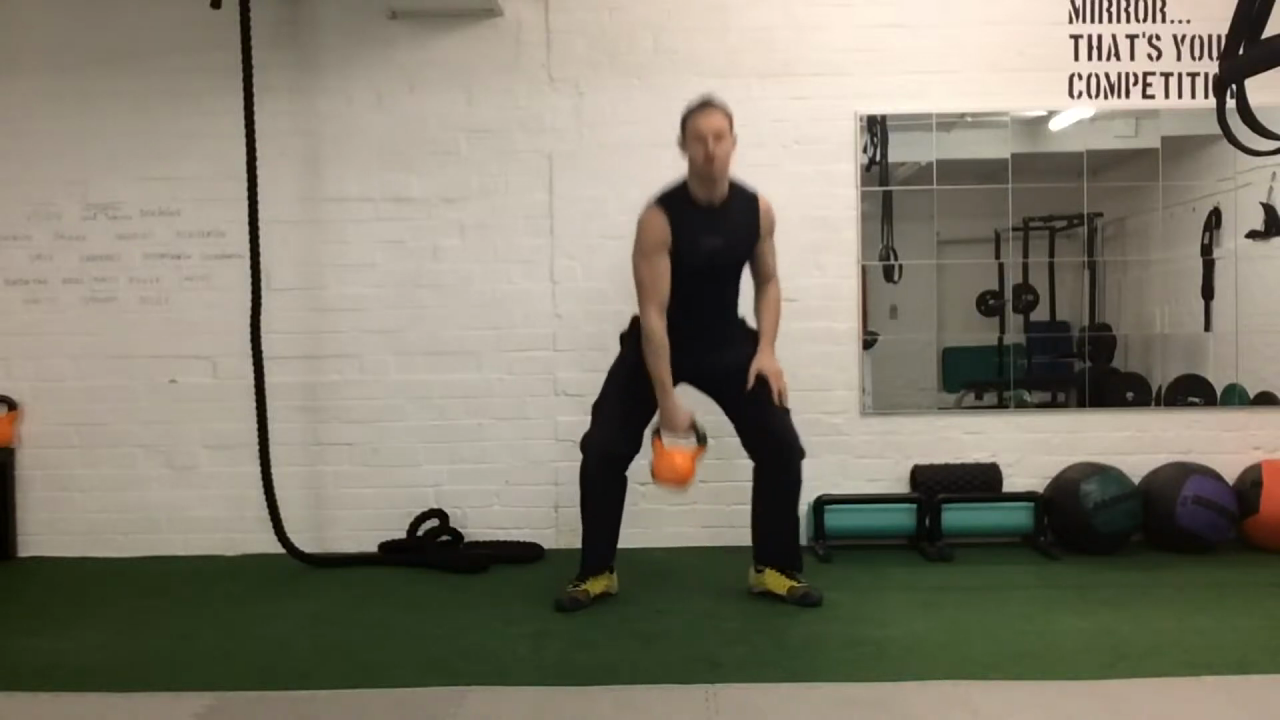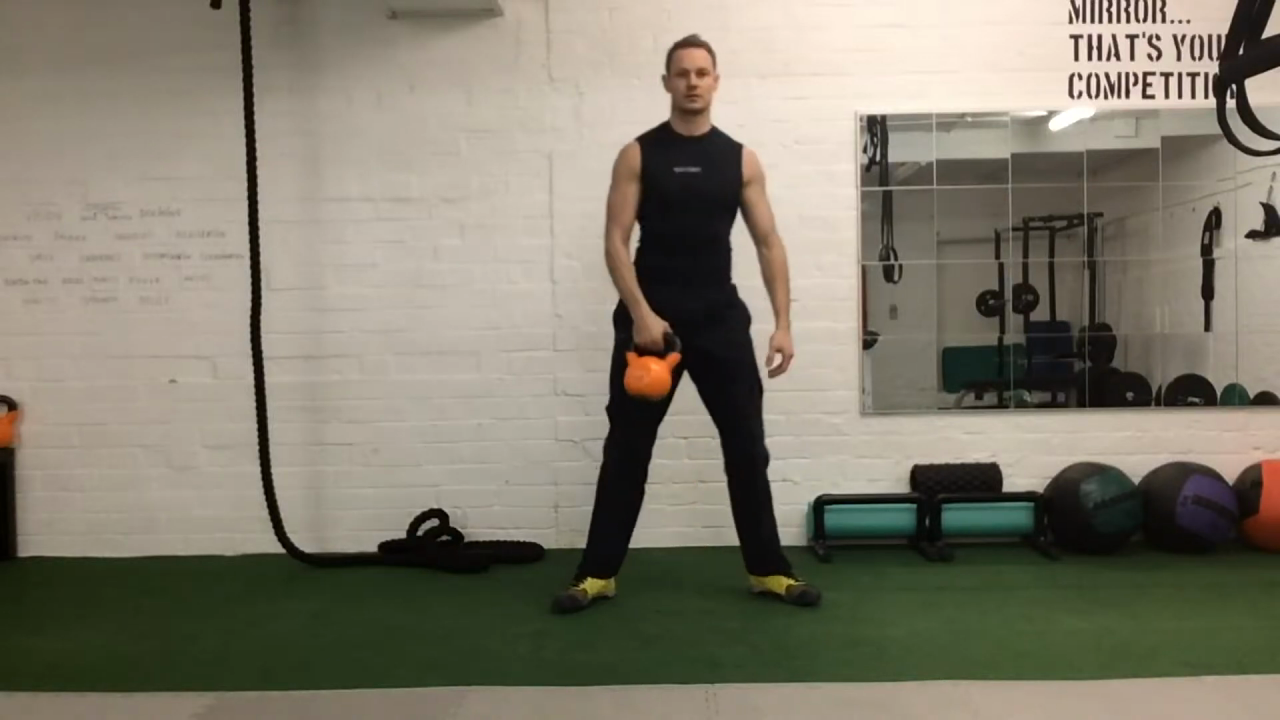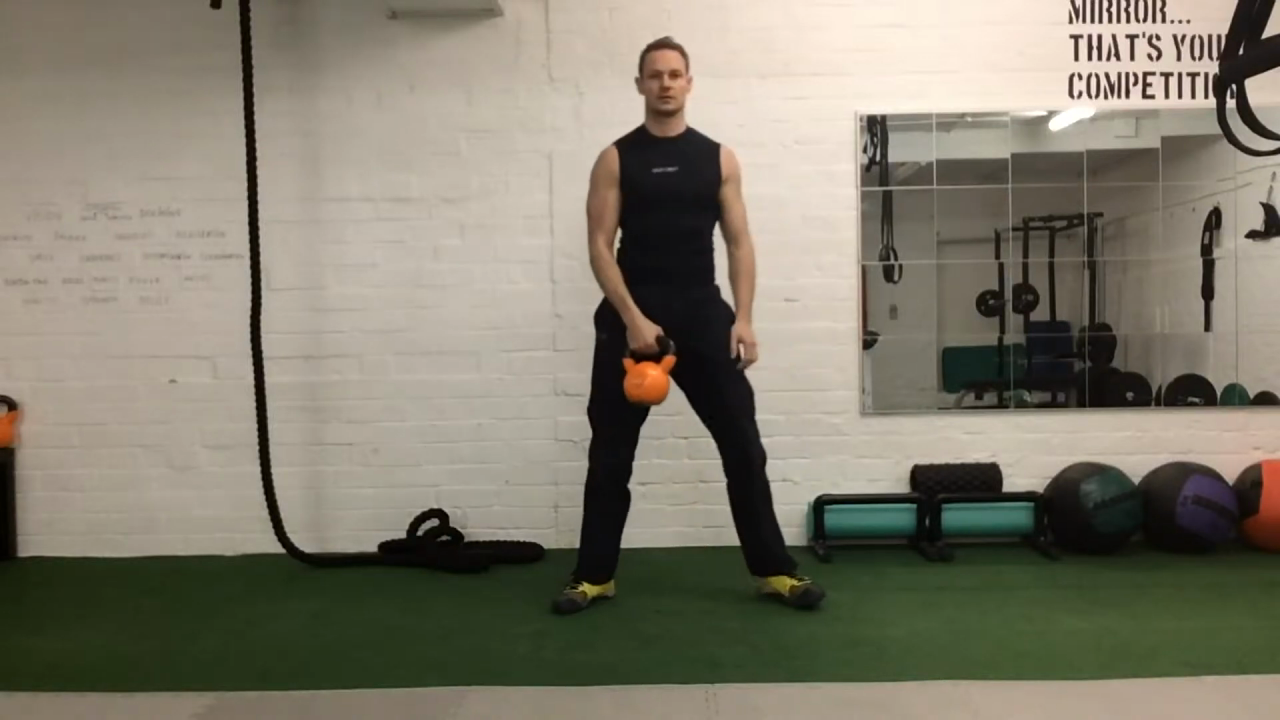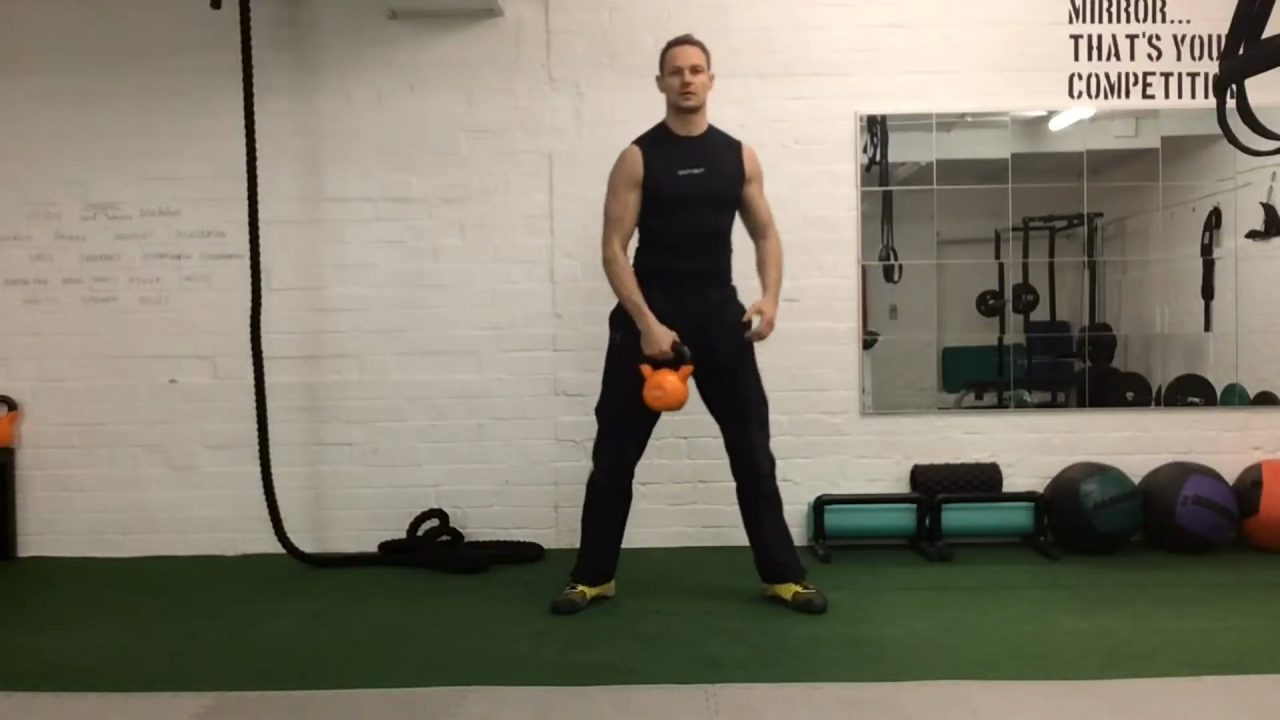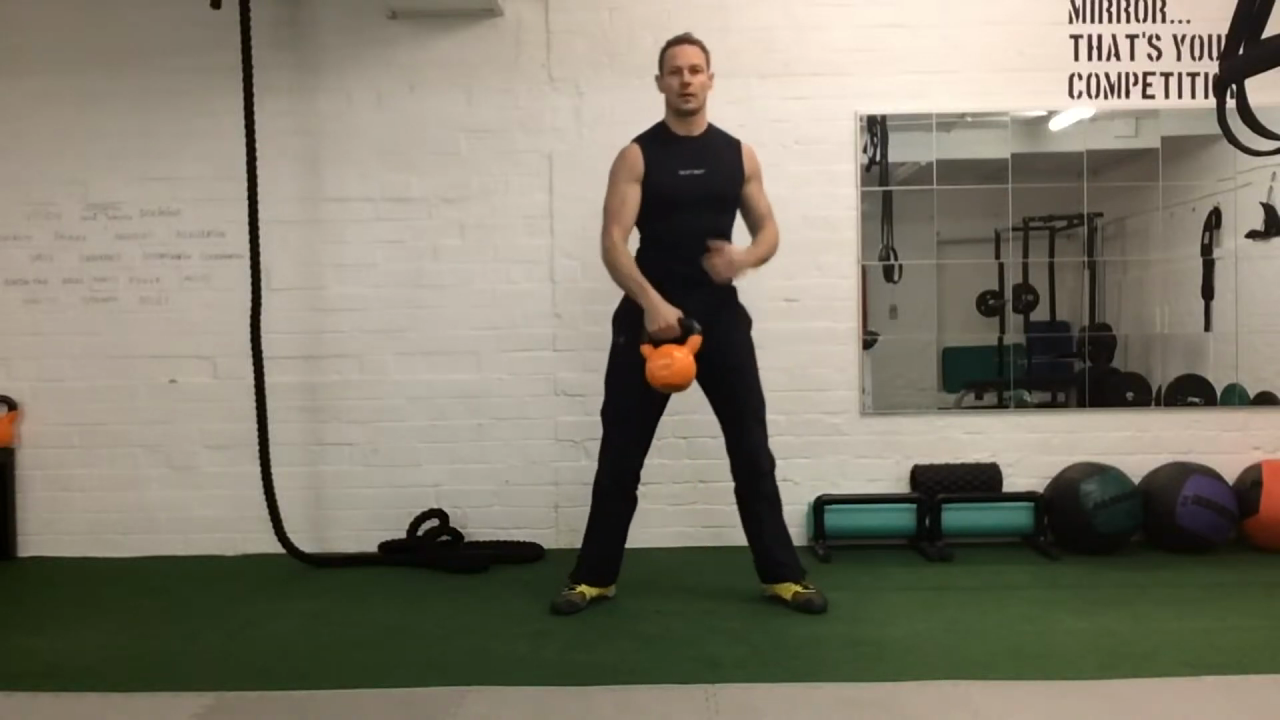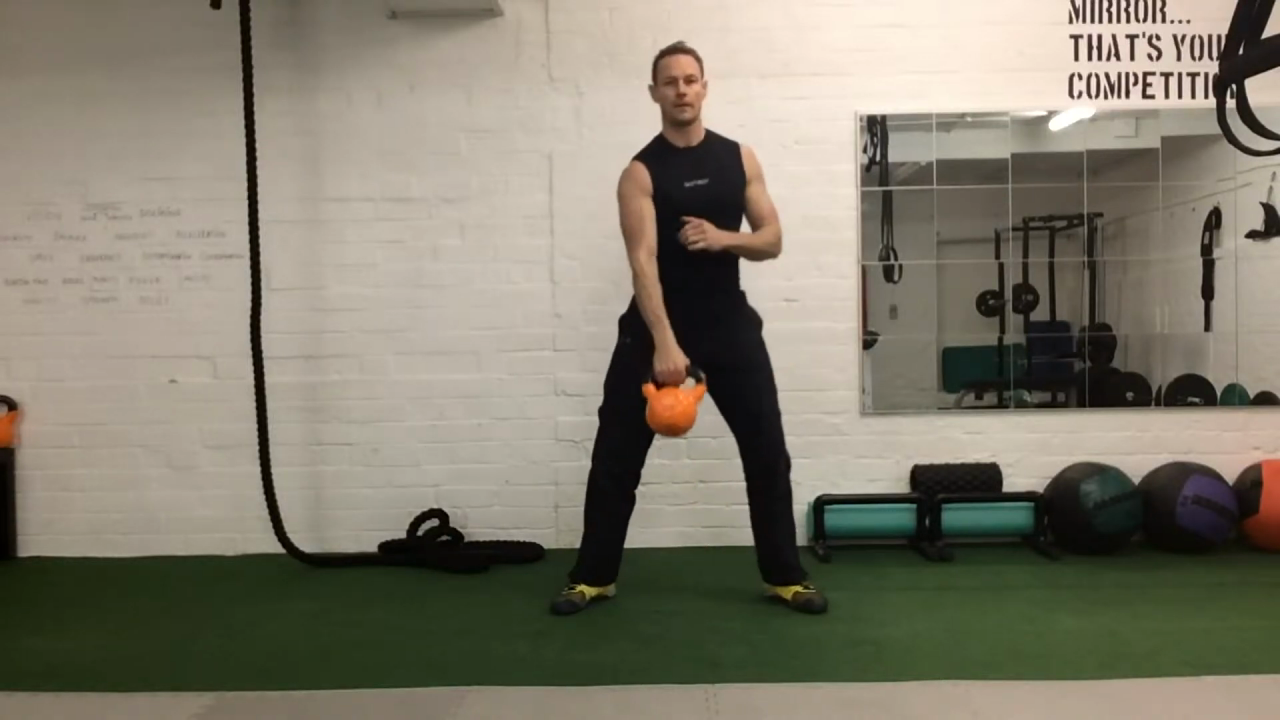
dt=0.3s
person 1, frame 1
left shoulder: (756, 209)
right shoulder: (660, 218)
left elbow: (767, 281)
right elbow: (652, 313)
left wrist: (766, 349)
right wrist: (667, 403)
left hip: (728, 343)
right hip: (660, 346)
left knee: (781, 448)
right knee: (604, 448)
left ankle: (774, 568)
right ankle: (597, 573)
person 1, frame 2
left shoulder: (741, 158)
right shoulder: (638, 154)
left elbow: (767, 241)
right elbow: (616, 240)
left wrist: (783, 323)
right wrist: (639, 313)
left hip: (720, 315)
right hip: (650, 313)
left knee: (746, 448)
right knee: (626, 449)
left ankle: (768, 569)
right ankle: (598, 573)
person 1, frame 3
left shoulder: (718, 157)
right shoulder: (616, 159)
left elbow: (739, 242)
right elbow: (599, 246)
left wrist: (744, 318)
right wrist: (632, 318)
left hip: (702, 314)
right hip: (632, 318)
left knee: (743, 446)
right knee: (610, 454)
left ankle: (774, 569)
right ankle: (594, 575)
person 1, frame 4
left shoulder: (739, 155)
right shoulder: (637, 158)
left elbow: (765, 232)
right elbow: (614, 248)
left wrist: (770, 296)
right wrist: (646, 323)
left hip: (720, 316)
right hip: (648, 317)
left knee: (753, 452)
right knee: (614, 454)
left ankle: (782, 575)
right ankle: (593, 576)
person 1, frame 5
left shoulder: (738, 154)
right shoulder: (637, 156)
left elbow: (768, 230)
right elbow: (613, 242)
left wrist: (745, 257)
right wrist: (652, 304)
left hip: (719, 315)
right hip: (650, 315)
left knee: (751, 450)
right knee: (620, 454)
left ankle: (782, 575)
right ankle: (594, 577)
person 1, frame 6
left shoulder: (739, 158)
right shoulder: (641, 172)
left elbow: (773, 239)
right elbow: (643, 262)
left wrist: (723, 237)
right wrist: (663, 346)
left hip: (728, 320)
right hip: (657, 323)
left knee: (768, 451)
right knee: (616, 455)
left ankle: (784, 576)
right ankle: (594, 576)
